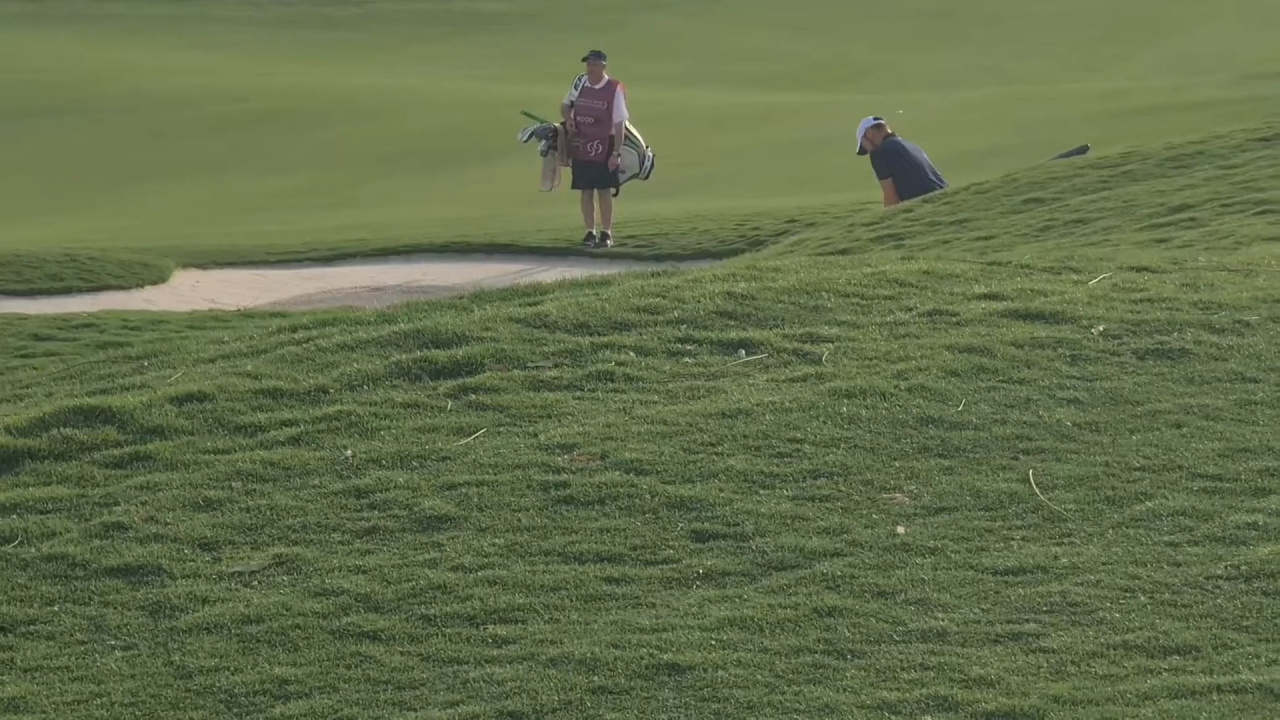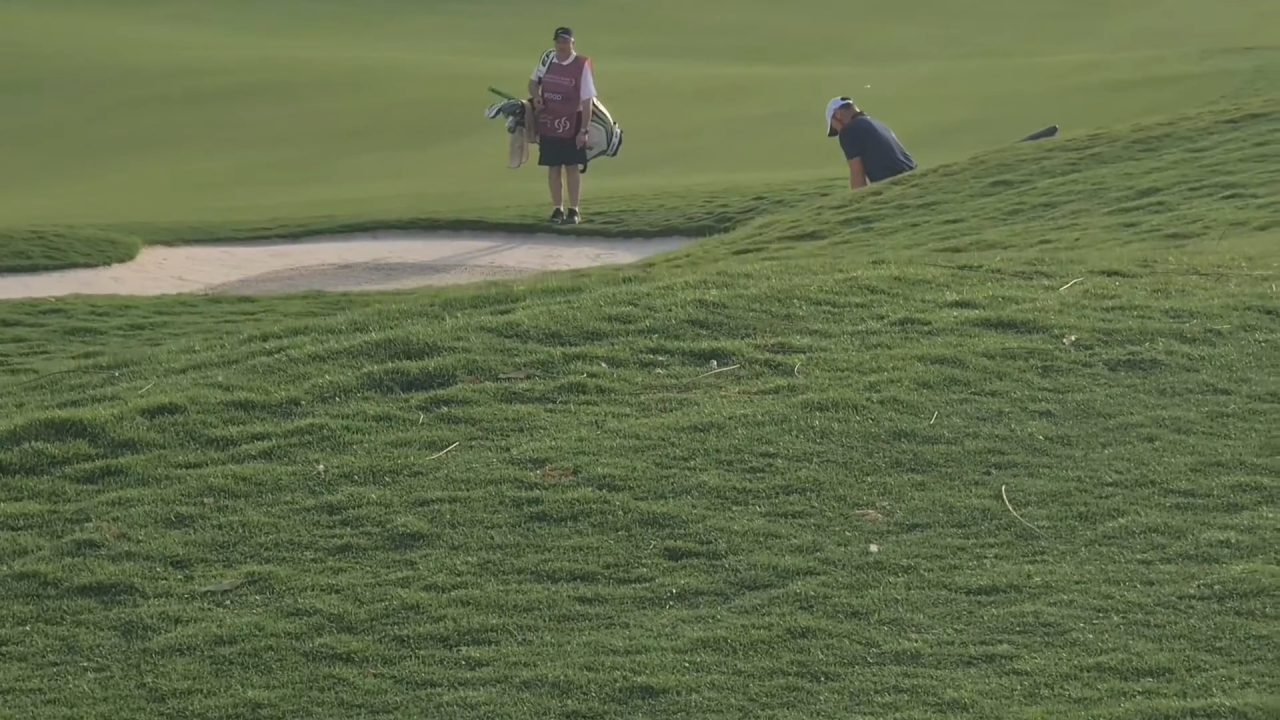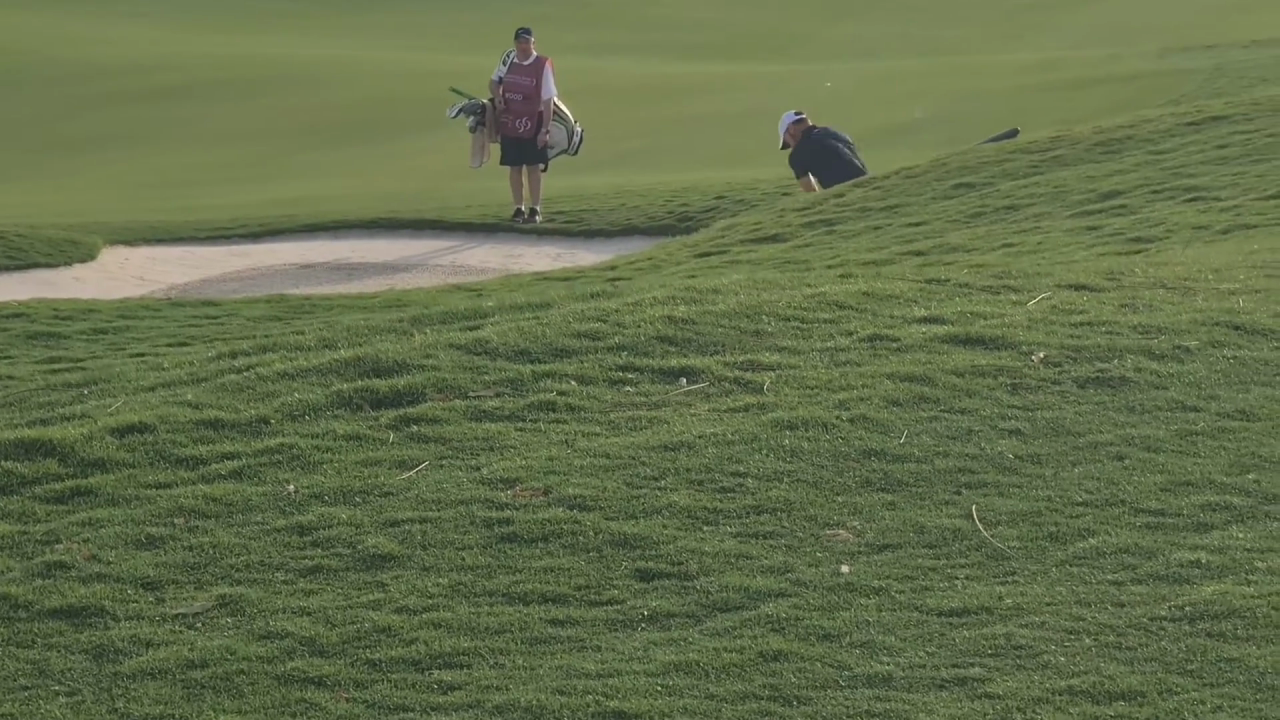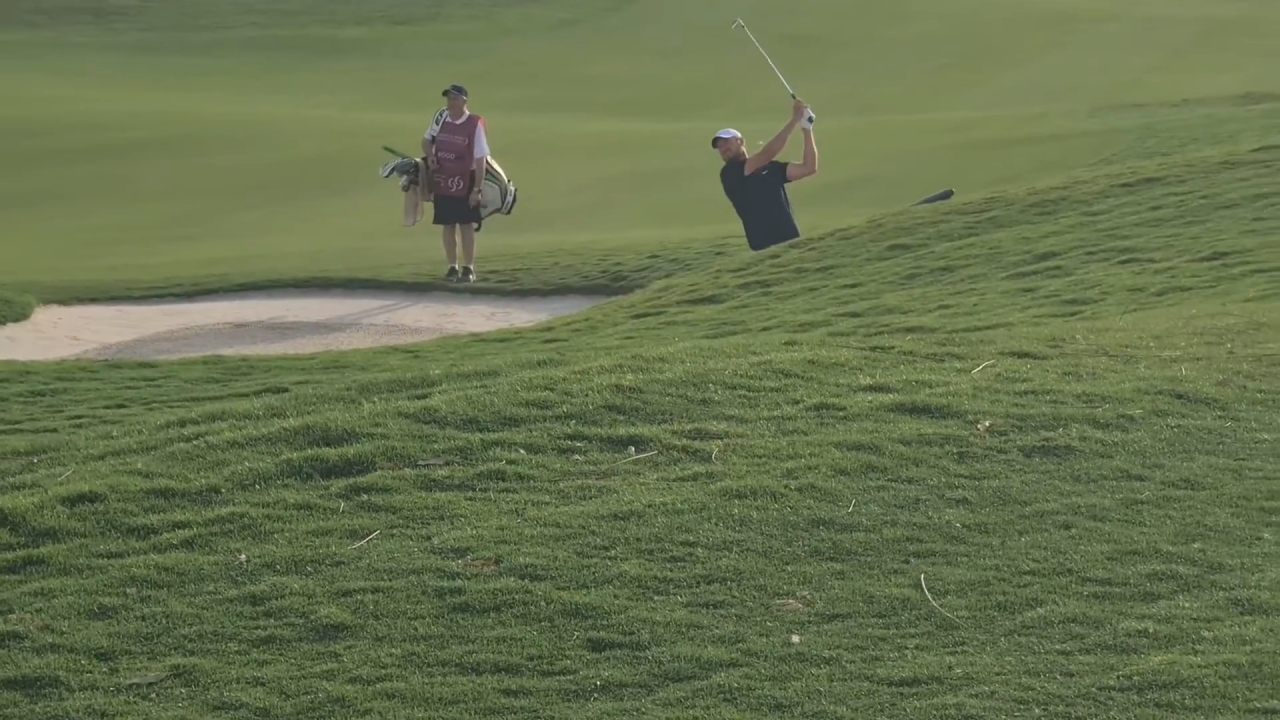
dt=1s
person 1, frame 1
left shoulder: (614, 88)
right shoulder: (580, 82)
left elbow: (619, 123)
right elbow: (566, 105)
left wrist: (616, 153)
right wrist: (568, 119)
left hip: (603, 147)
right hip: (580, 146)
left knee: (604, 191)
right knee: (586, 191)
left ankle: (606, 233)
right ankle: (590, 232)
person 1, frame 2
left shoulder: (582, 65)
right shoulder: (547, 58)
left elbow: (587, 100)
right elbow: (533, 81)
left wrist: (584, 130)
right wrist: (536, 95)
left hip: (571, 124)
right hip: (547, 122)
left knee: (572, 168)
right knee: (553, 167)
left ankle: (574, 210)
right ankle: (558, 209)
person 1, frame 3
left shoulder: (543, 64)
right shoulder: (508, 58)
left elbow: (548, 100)
right elbow: (494, 81)
left wrist: (545, 130)
right wrist: (497, 96)
left hip: (532, 123)
right hip: (509, 122)
left knee: (533, 167)
right knee: (514, 167)
left ankle: (535, 209)
right ankle: (518, 208)
person 1, frame 4
left shoulder: (475, 124)
right shoulder: (441, 118)
left elbow: (480, 159)
right elbow: (427, 139)
left wrist: (477, 189)
right wrist: (429, 155)
left hip: (464, 182)
right hip: (442, 181)
left knee: (466, 226)
right knee: (447, 226)
left ankle: (468, 268)
right ankle: (453, 267)
